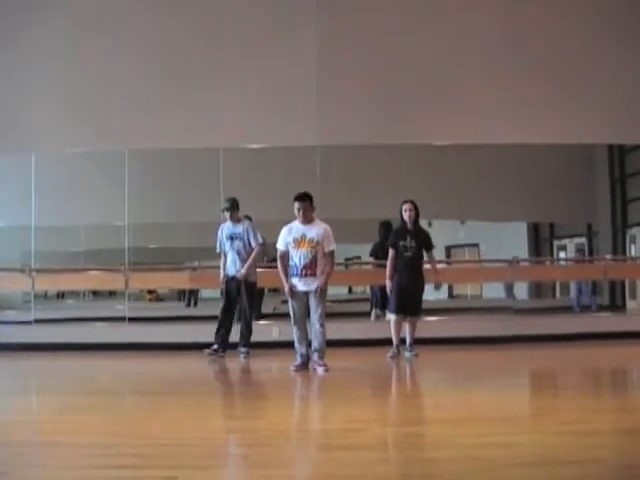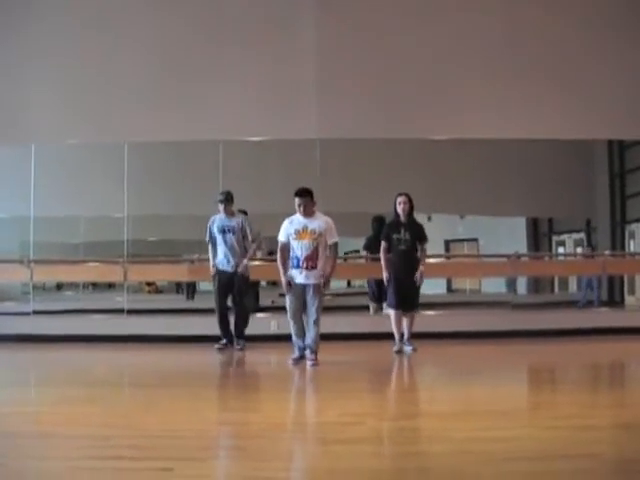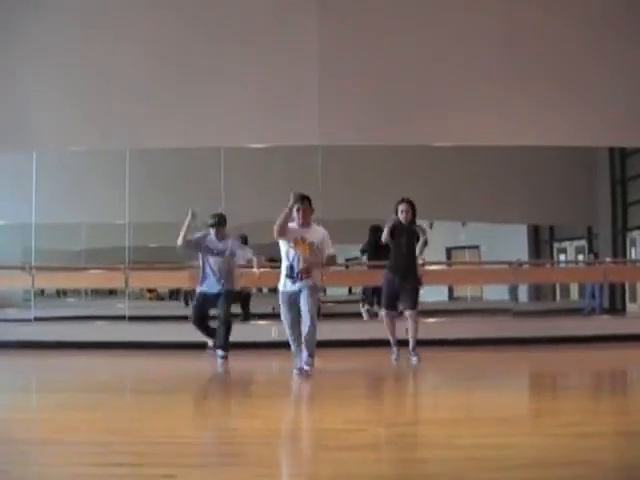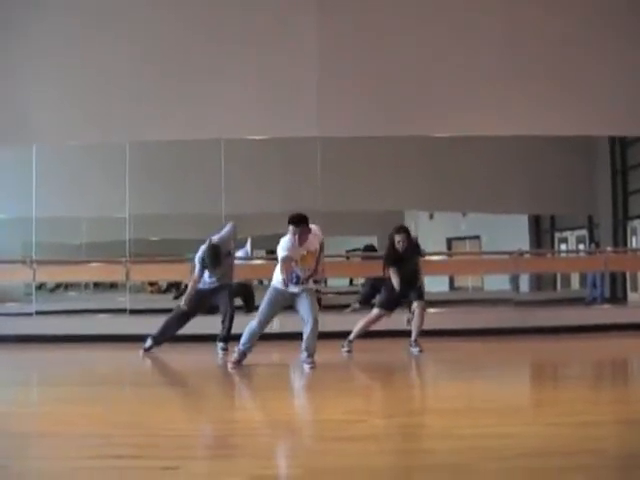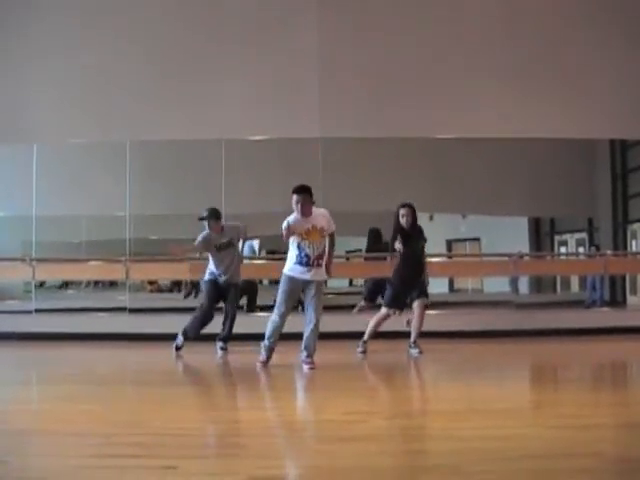
dt=0.7s
person 1, frame 1
left shoulder: (323, 229)
right shoulder: (287, 230)
left elbow: (330, 258)
right elbow: (281, 258)
left wrist: (325, 282)
right wrist: (286, 283)
left hip: (316, 285)
right hip: (295, 286)
left knee: (318, 322)
right knee: (298, 323)
left ankle: (318, 358)
right ankle: (302, 358)
person 1, frame 2
left shoulder: (325, 222)
right shoulder: (289, 223)
left elbow: (333, 249)
right elbow: (282, 251)
left wrist: (329, 273)
right wrist: (283, 275)
left hip: (316, 278)
right hip: (294, 279)
left knee: (313, 316)
right knee: (294, 315)
left ankle: (311, 351)
right ankle: (299, 350)
person 1, frame 3
left shoulder: (321, 233)
right shoulder: (287, 229)
left elbow: (331, 259)
right elbow: (277, 233)
left wrist: (317, 263)
right wrist: (288, 209)
left hip: (309, 285)
right hip: (287, 286)
left knee: (309, 319)
right knee: (291, 326)
left ankle: (307, 357)
right ankle: (300, 360)
person 1, frame 4
left shoulder: (316, 232)
right shoulder: (285, 244)
right elbow: (284, 261)
left wrist: (317, 265)
right wrist: (285, 272)
left hip: (305, 287)
right hip: (281, 286)
left knee: (312, 319)
right knee: (260, 320)
left ankle: (308, 356)
right ankle: (241, 352)
person 1, frame 5
left shoulder: (323, 215)
right shoulder: (290, 222)
left elbow: (331, 235)
right elbow: (287, 232)
left wrist: (329, 261)
right wrist: (288, 234)
left hip: (316, 276)
right hip: (292, 274)
left knee: (313, 317)
right knee: (280, 313)
left ankle: (307, 355)
right ankle: (267, 349)
person 2, frame 1
left shoulder: (423, 234)
right shoulder: (397, 233)
left elbow: (430, 257)
right elbow: (391, 257)
left wrist: (436, 277)
right wrist: (388, 278)
left hip: (416, 278)
right hip: (399, 278)
left knee: (413, 314)
right knee: (396, 313)
left ankle: (409, 346)
right ankle: (395, 347)
person 2, frame 2
left shoulder: (417, 227)
right shoulder: (390, 226)
left elbow: (422, 250)
right elbow: (383, 250)
left wrist: (420, 269)
right wrist: (384, 269)
left hip: (412, 272)
right hip: (394, 272)
left knee: (410, 308)
right knee: (395, 307)
left ankle: (407, 340)
right ankle: (398, 341)
person 2, frame 3
left shoulder: (417, 231)
right shoulder: (394, 227)
left elbow: (419, 253)
right elbow: (384, 240)
left wrist: (422, 239)
right wrist: (389, 226)
left hip: (409, 277)
right hip: (392, 276)
left knee: (411, 313)
right knee: (386, 313)
left ankle: (412, 350)
right ankle: (395, 346)
person 2, frame 4
left shoulder: (414, 247)
right shoulder: (391, 255)
right elbow: (393, 274)
left wrist: (420, 279)
right wrist: (395, 281)
left hip: (413, 284)
right hip: (394, 286)
left knee: (419, 306)
right knee: (376, 314)
left ankle: (413, 342)
right ankle: (349, 340)
person 2, frame 5
left shoulder: (418, 231)
right shoulder: (397, 235)
right elbow: (396, 247)
left wrist: (425, 272)
right wrist: (398, 247)
left hip: (417, 277)
right hip: (399, 278)
left knee: (420, 306)
right knee: (385, 312)
left ankle: (413, 343)
right ankle: (364, 341)
person 3, frame 1
left shoulder: (247, 226)
right shoulder: (223, 229)
left elbow: (257, 248)
right elbow: (223, 252)
left wrist: (246, 268)
right wrist: (222, 271)
left hip: (246, 275)
right hip: (229, 275)
left knee: (245, 311)
right knee: (226, 310)
left ankle: (244, 345)
right ankle: (220, 344)
person 3, frame 2
left shoulder: (241, 220)
right shoulder: (214, 221)
left elbow: (252, 243)
right elbow: (211, 244)
left wrist: (246, 261)
right wrist: (212, 263)
left hip: (238, 268)
right hip: (220, 269)
left knee: (240, 304)
right knee: (220, 303)
left ankle: (239, 337)
right ankle: (226, 337)
person 3, frame 3
left shoulder: (232, 242)
right shoulder: (202, 238)
right elbow: (180, 244)
right wrist: (188, 222)
left hip: (224, 287)
right hip: (205, 287)
left knee: (224, 317)
right knee: (197, 319)
left ankle: (222, 347)
right ankle: (213, 335)
person 3, frame 4
left shoulder: (226, 239)
right shoulder: (201, 255)
left elbow: (231, 225)
right elbow: (196, 278)
right wrist: (186, 297)
left hip: (223, 284)
right hip: (204, 285)
left knee: (229, 310)
right knee: (182, 311)
left ankle: (222, 341)
right ankle: (154, 339)
person 3, frame 5
left shoulder: (234, 229)
right shoulder: (206, 237)
left elbow: (245, 237)
right elbow: (195, 247)
left wrist: (240, 255)
right wrist: (183, 251)
left hip: (232, 279)
right hip: (212, 278)
left knee: (231, 311)
right knee: (206, 308)
left ankle: (222, 341)
right ankle: (184, 335)
